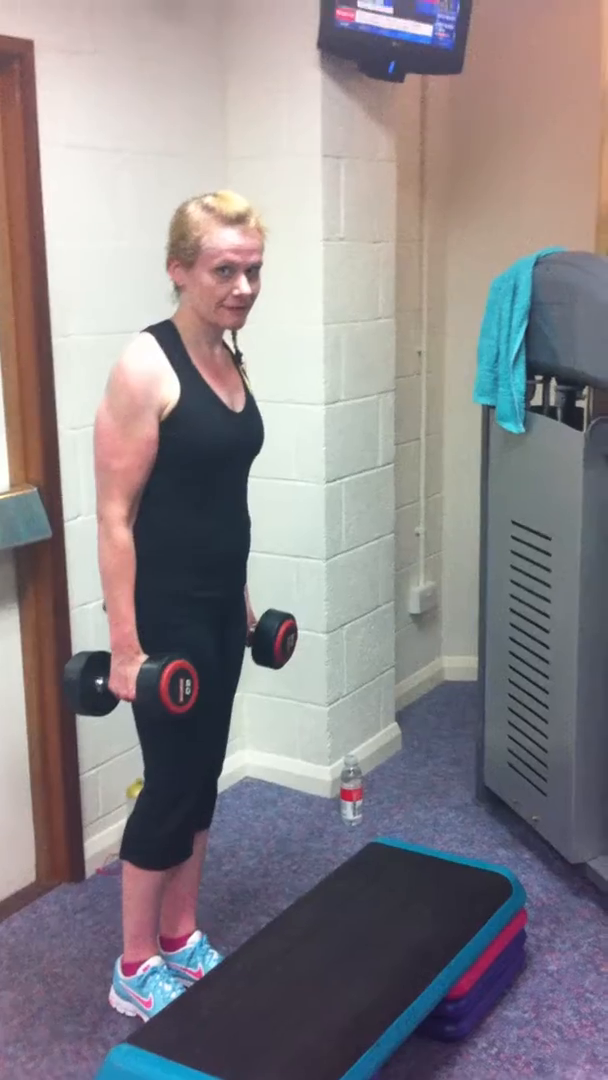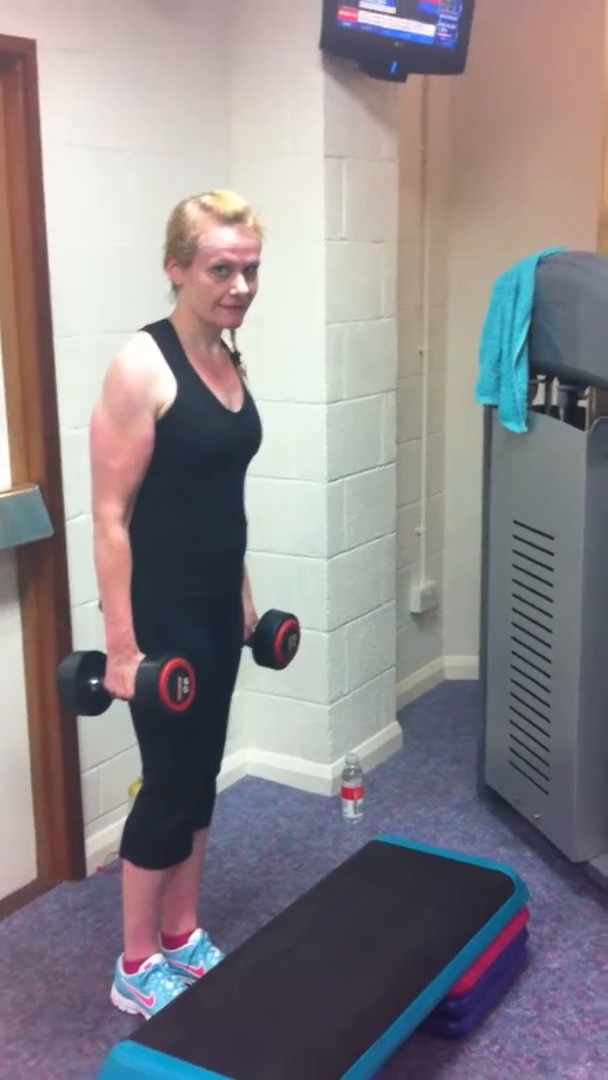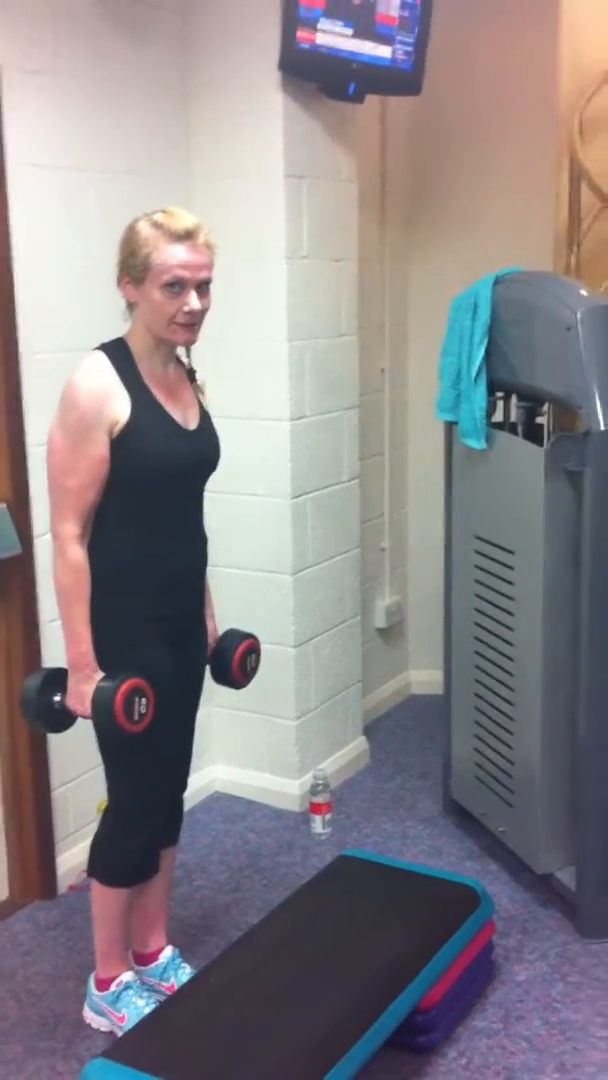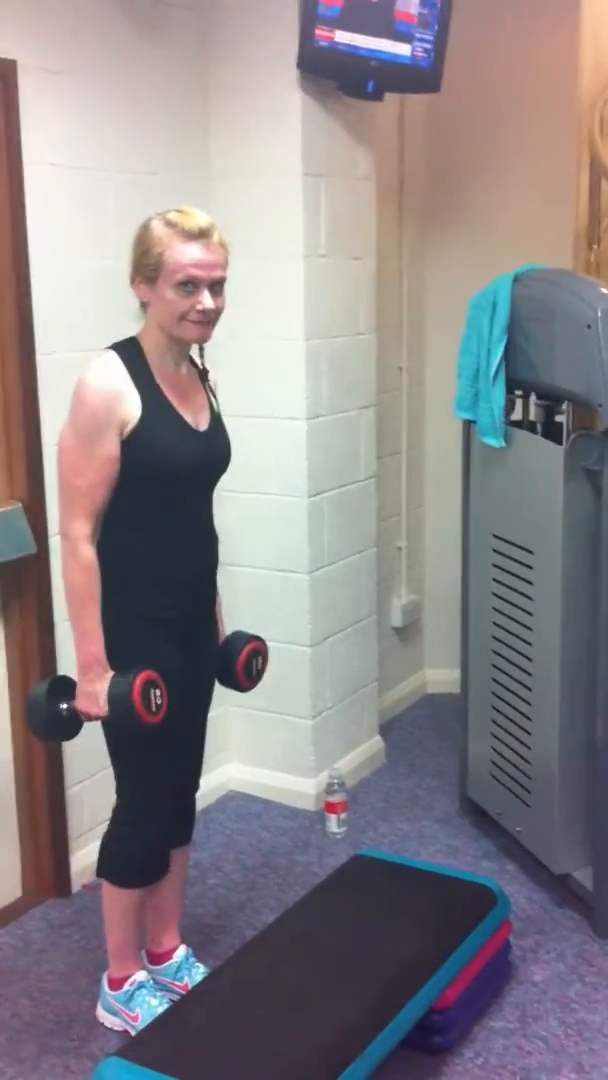
dt=0.5s
person 1, frame 1
left shoulder: (229, 358)
right shoulder: (145, 367)
right elbow: (115, 515)
right wrist: (125, 644)
left hip: (219, 604)
right hip: (165, 610)
left knee: (203, 775)
right knee: (171, 783)
left ankle: (183, 940)
right ankle: (135, 969)
person 1, frame 2
left shoulder: (228, 358)
right shoulder: (141, 366)
right elbow: (110, 514)
left wrist: (244, 594)
right wrist: (121, 643)
left hip: (217, 603)
right hip: (160, 610)
left knee: (201, 773)
right knee: (169, 781)
left ankle: (183, 937)
right ankle: (136, 966)
person 1, frame 3
left shoulder: (185, 377)
right shoulder: (97, 385)
right elbow: (68, 534)
left wrist: (208, 613)
right wrist: (81, 662)
left hip: (180, 622)
right hip: (124, 629)
left knee: (168, 790)
right knee: (135, 799)
left ankle: (153, 954)
right ankle: (108, 984)
person 1, frame 4
left shoulder: (199, 377)
right shoulder: (108, 384)
right elbow: (78, 533)
right wrist: (92, 662)
left hip: (191, 621)
right hip: (133, 627)
left knee: (179, 790)
right knee: (144, 800)
left ankle: (168, 952)
right ankle: (121, 983)
